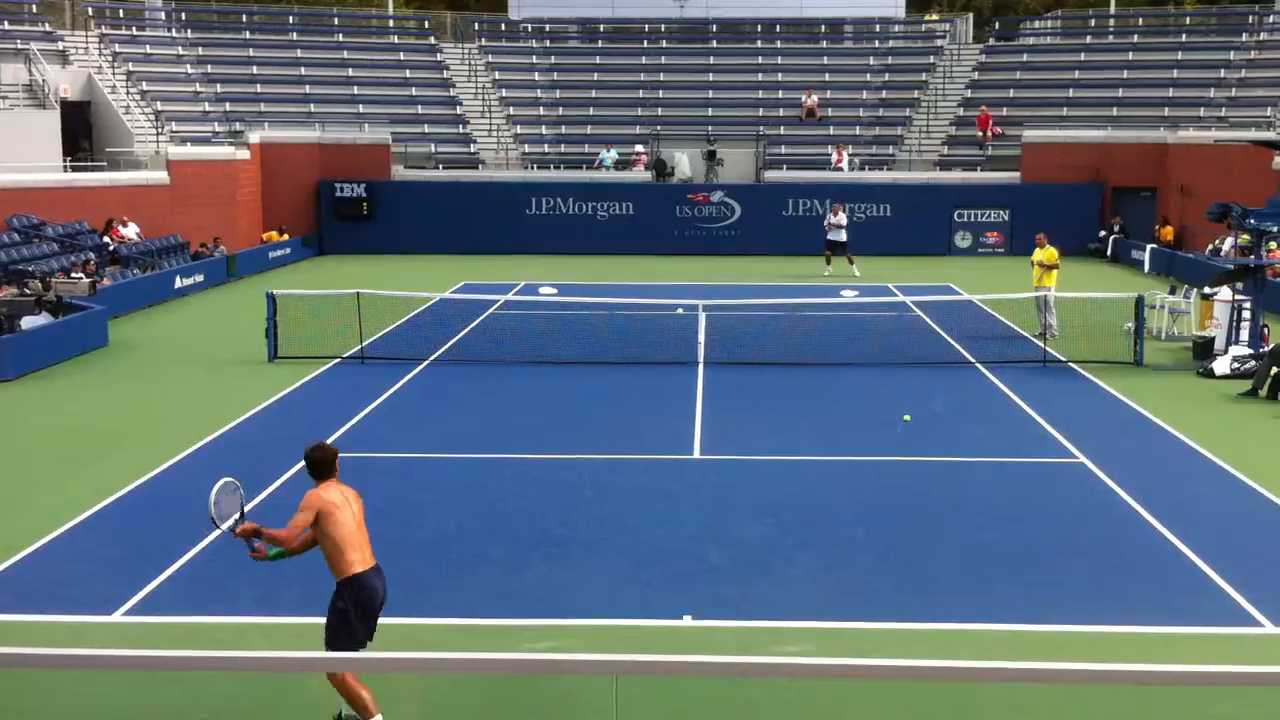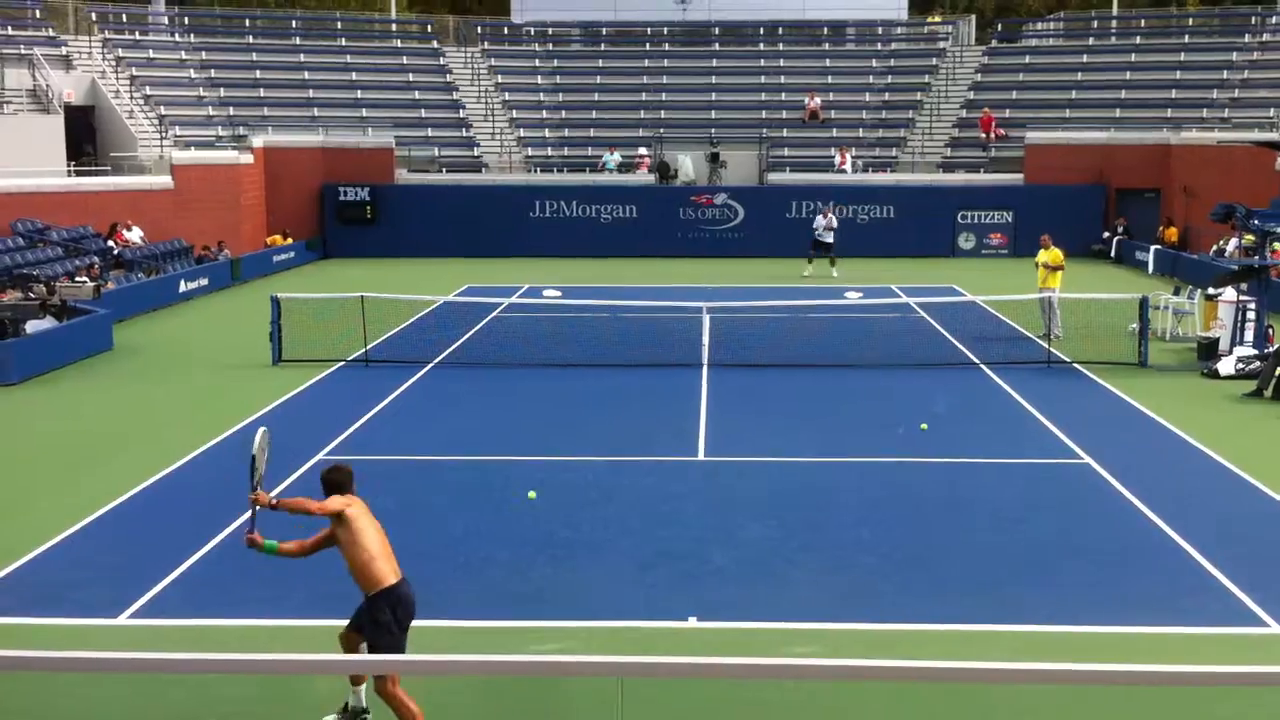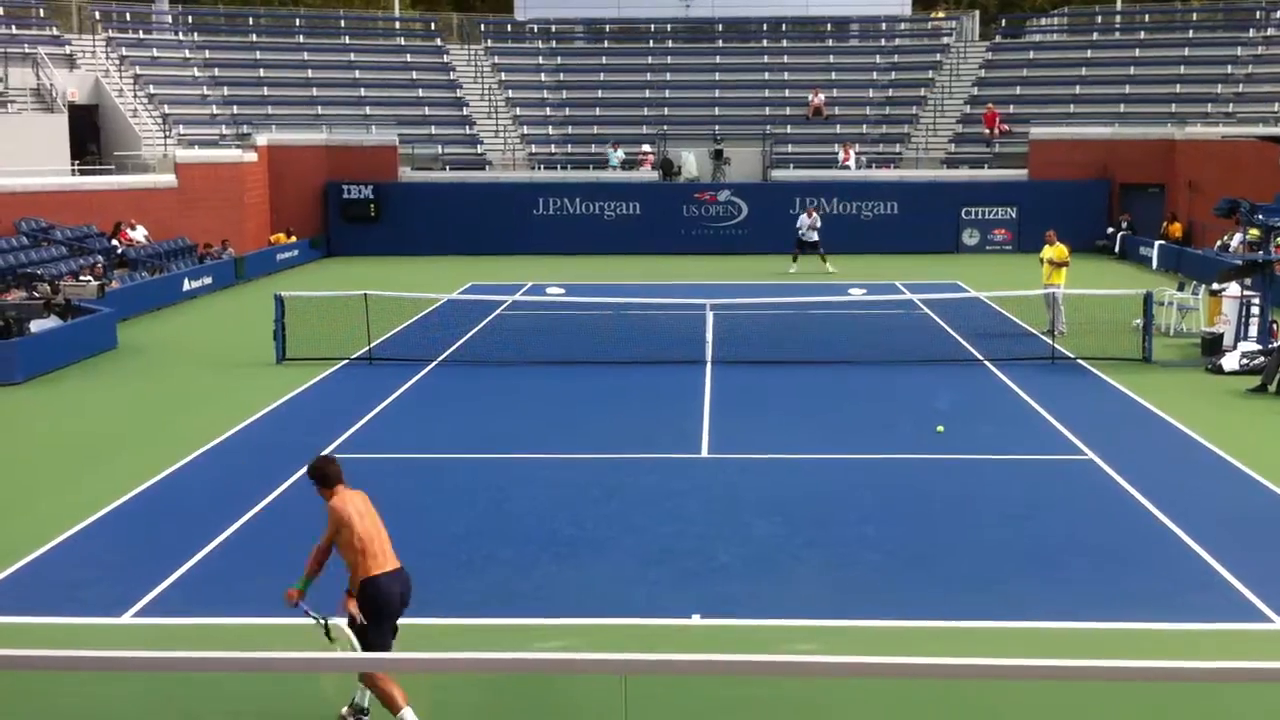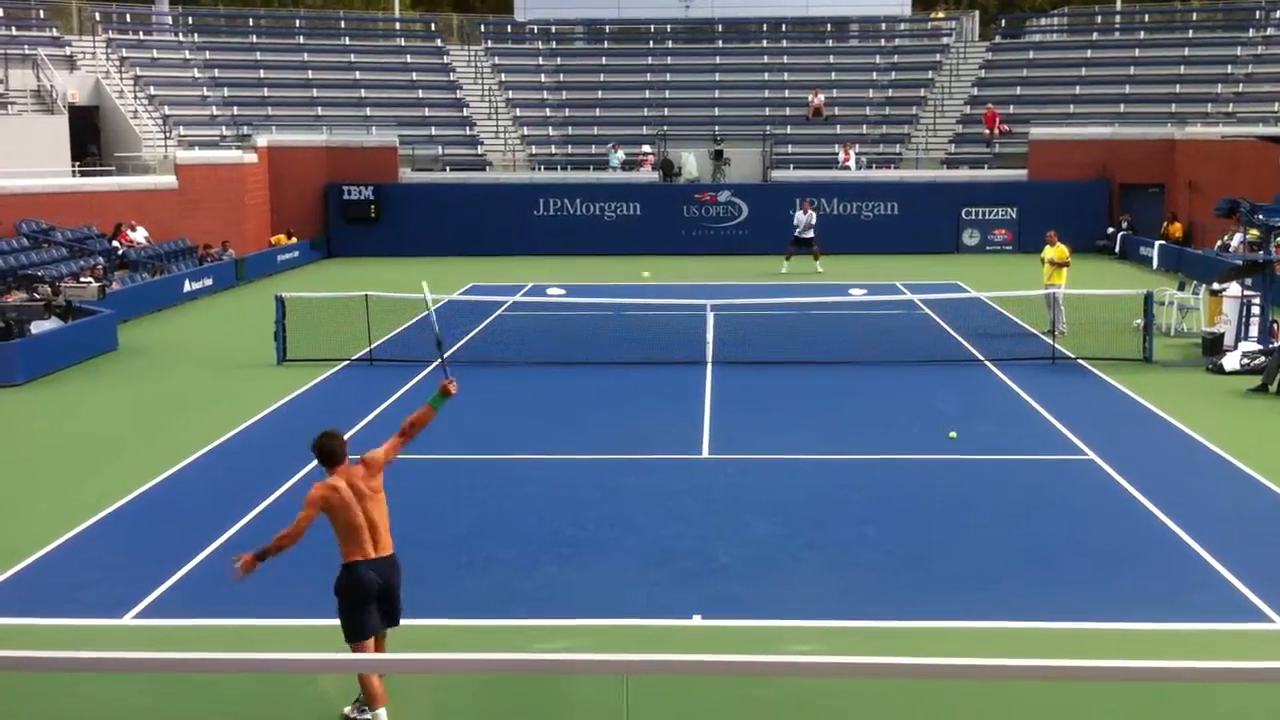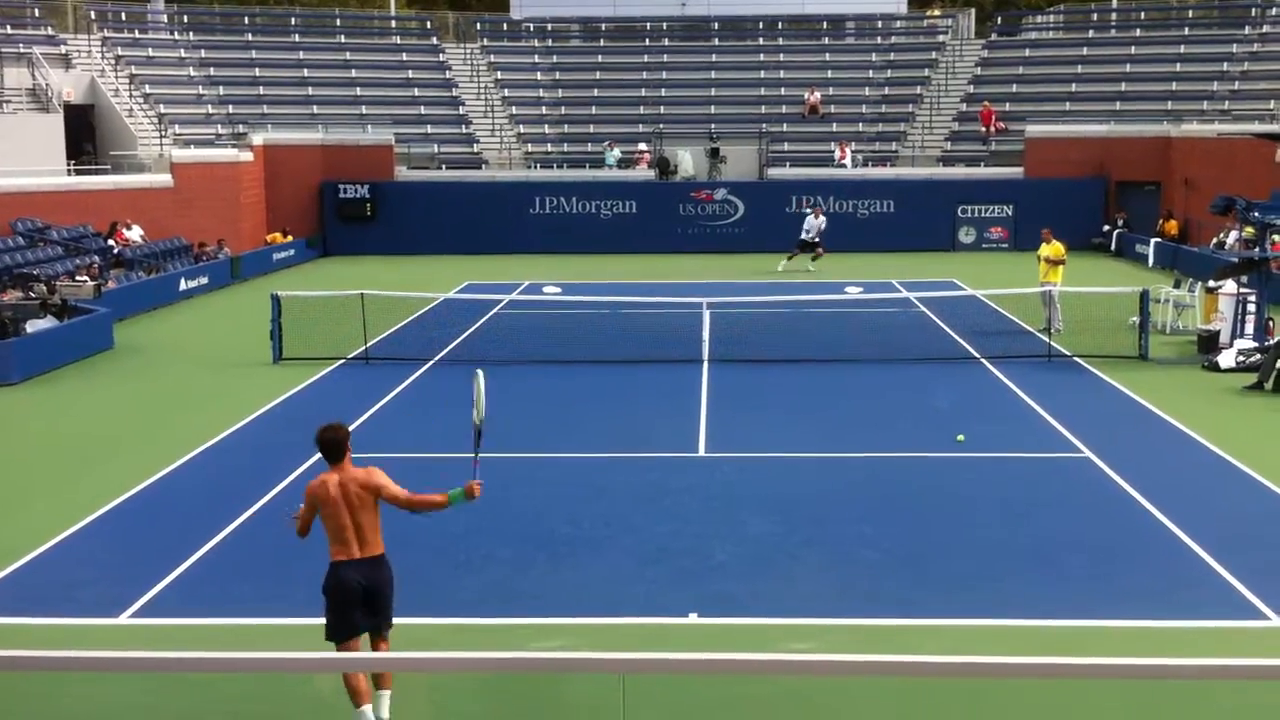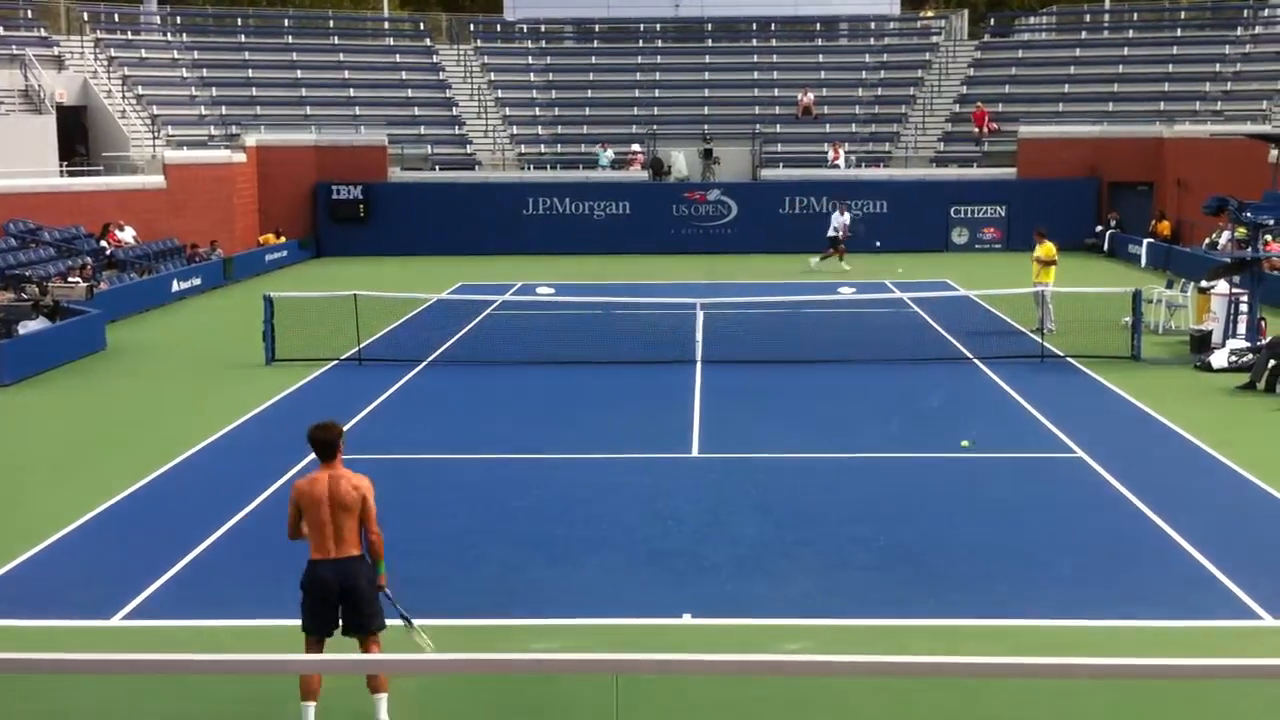
dt=0.3s
person 1, frame 1
left shoulder: (316, 497)
right shoulder: (350, 494)
left elbow: (288, 539)
right elbow: (315, 536)
left wrist: (256, 530)
right wrist: (271, 554)
left hip: (355, 587)
right hip: (373, 579)
left knee: (340, 672)
right knee: (341, 652)
person 1, frame 2
left shoulder: (347, 504)
right shoulder: (337, 525)
left elbow: (314, 507)
right elbow: (303, 548)
left wrist: (272, 503)
right wrist: (264, 545)
left hip: (389, 599)
right hip: (384, 595)
left knee: (386, 685)
right knee: (349, 638)
person 1, frame 3
left shoulder: (337, 506)
right shoulder: (357, 496)
left elbow: (358, 549)
right elbow: (323, 550)
left wrist: (351, 595)
right wrist: (301, 587)
left hip: (377, 589)
right hip: (398, 580)
left knee: (374, 673)
right knee: (366, 646)
person 1, frame 4
left shoulder: (322, 493)
right shoulder: (370, 467)
left elbow: (291, 536)
right elbow: (405, 432)
left wrist: (258, 556)
right wrist: (440, 398)
left hip: (357, 574)
right hip: (388, 567)
left knee: (364, 654)
right knee: (377, 639)
person 1, frame 5
left shoulder: (315, 488)
right shoulder: (370, 477)
left elbow: (302, 530)
right elbow: (413, 503)
left wrist: (301, 515)
right wrist: (459, 495)
left hip: (342, 575)
right hip: (378, 568)
left knee: (349, 655)
right knee: (380, 642)
person 1, frame 6
left shoulder: (301, 487)
right shoulder: (360, 484)
left elbow: (292, 533)
right elbow: (373, 535)
right wrist: (379, 571)
left hip: (318, 572)
right hip: (354, 569)
left knee: (313, 649)
right knee: (370, 646)
